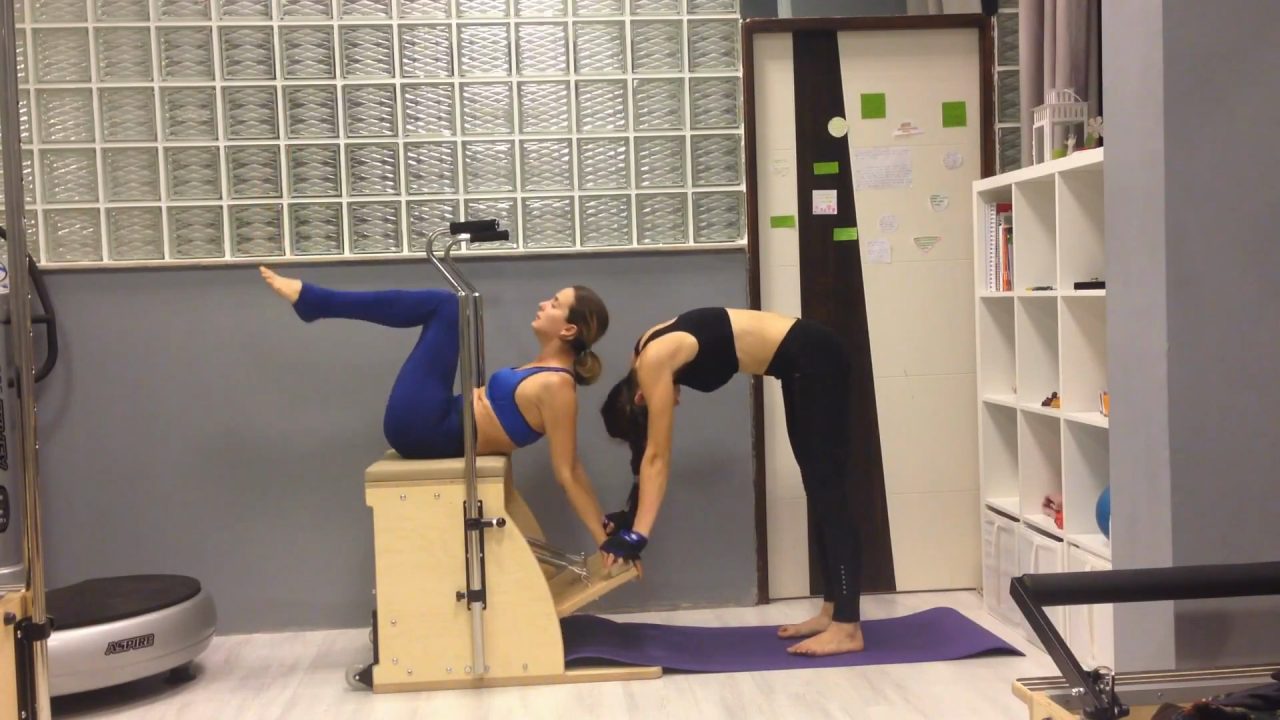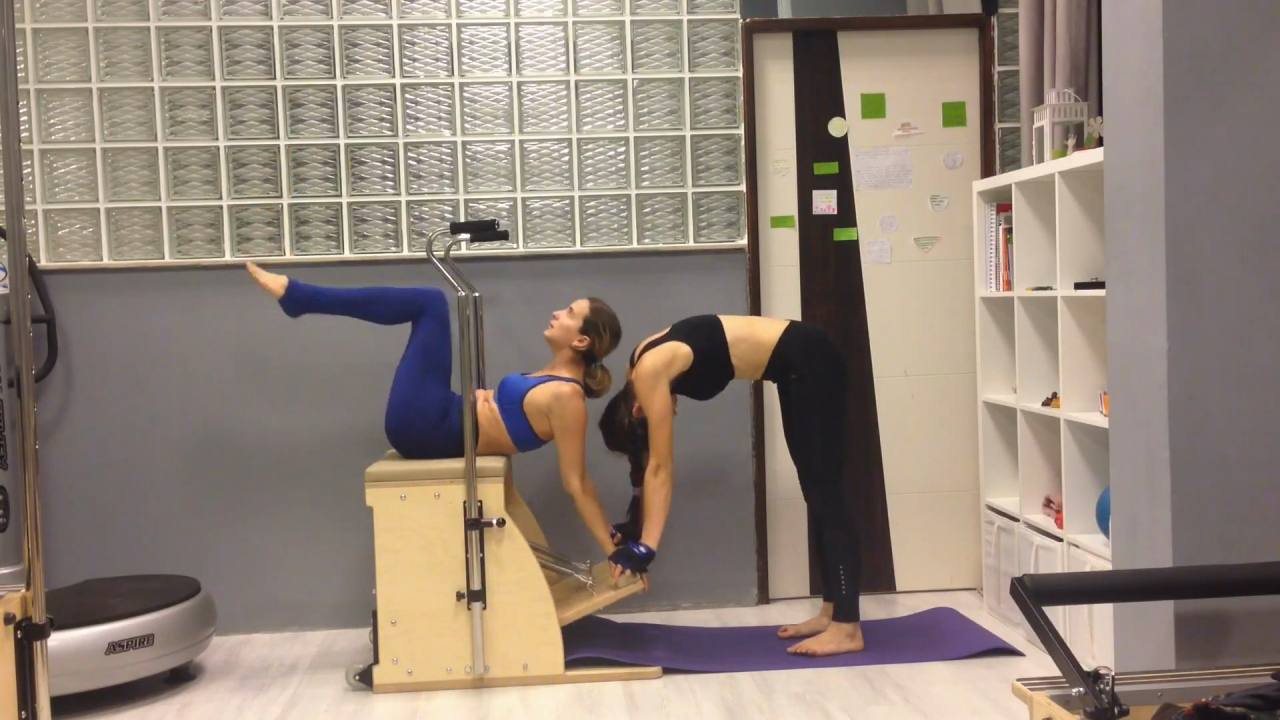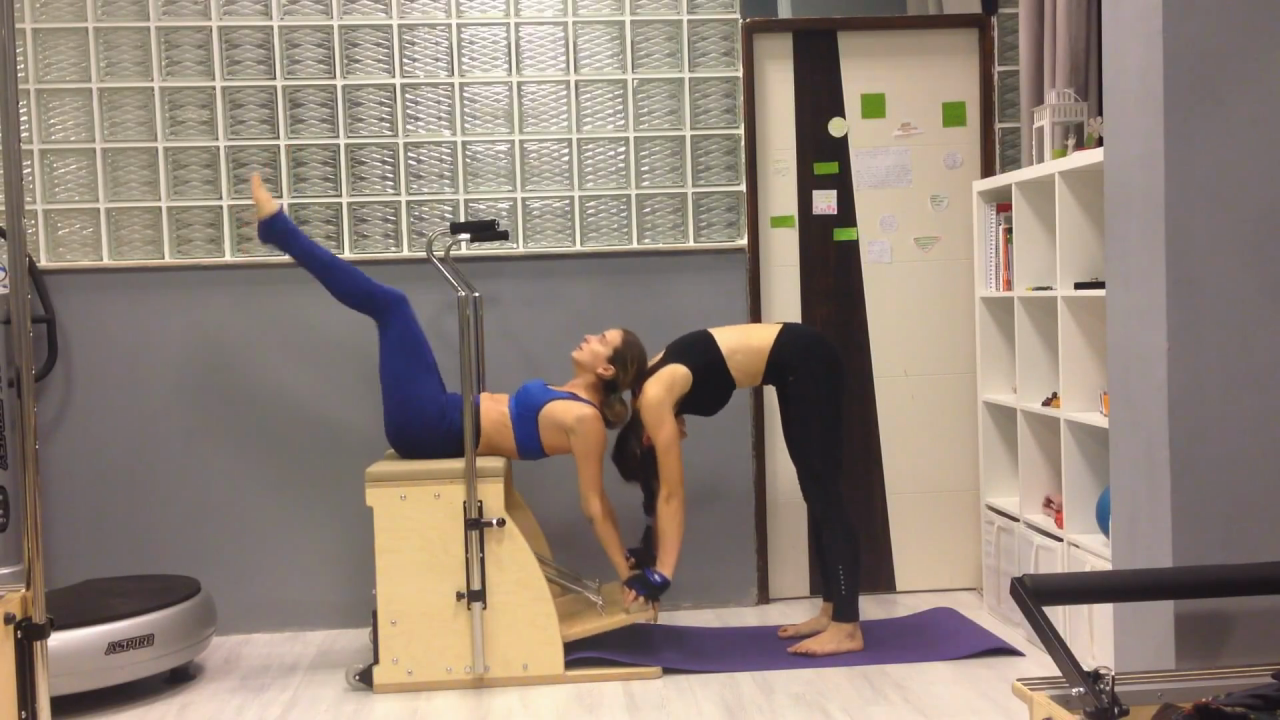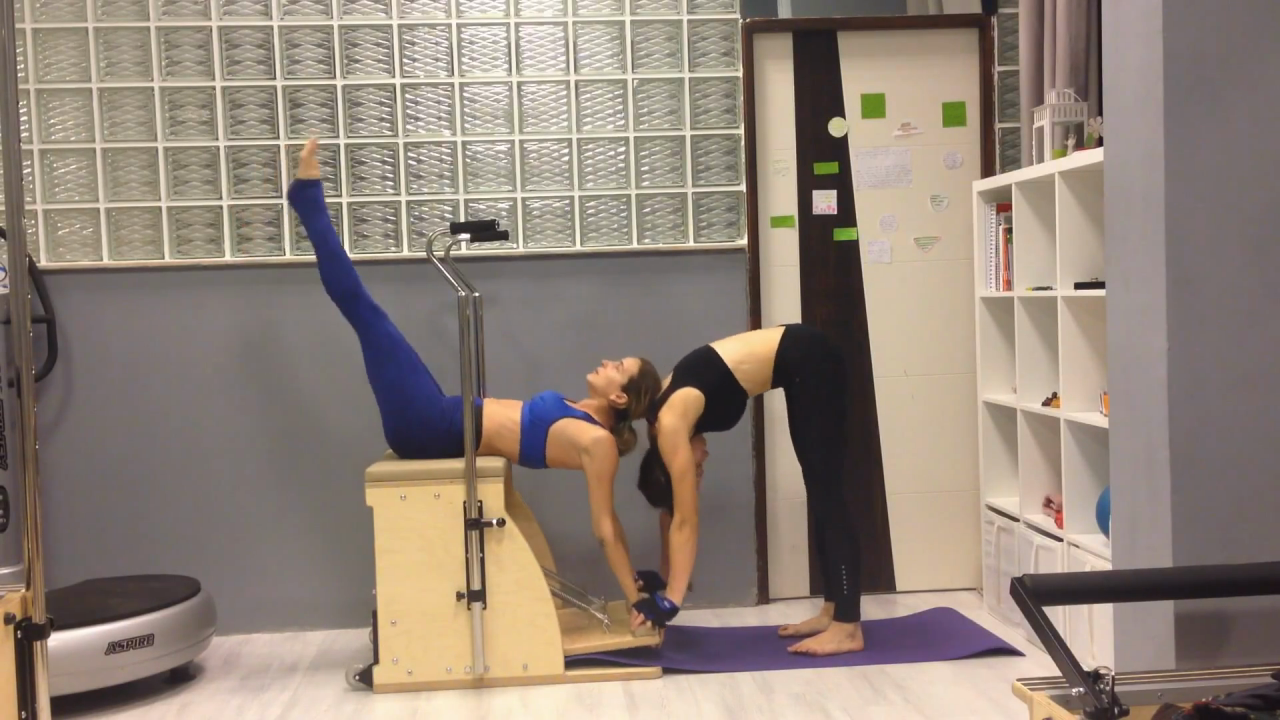
dt=0.3s
person 1, frame 1
left shoulder: (556, 387)
right shoulder: (546, 371)
left elbow: (569, 473)
left wrist: (606, 541)
left hip: (422, 430)
right hip: (433, 428)
left knee: (444, 306)
right knee: (442, 305)
left ankle: (310, 297)
right ankle: (311, 298)
person 1, frame 2
left shoulder: (567, 397)
right shoulder: (554, 378)
left elbow: (577, 483)
left wrist: (613, 551)
left hip: (426, 432)
right hip: (435, 427)
left knee: (430, 305)
right knee: (430, 304)
left ankle: (294, 292)
right ankle: (295, 293)
person 1, frame 3
left shoulder: (586, 420)
right shoulder: (573, 402)
left elbow: (595, 506)
left wrist: (628, 576)
left hip: (430, 431)
right hip: (440, 421)
left knee: (393, 305)
right knee: (390, 306)
left ankle: (278, 226)
right ankle: (279, 227)
person 1, frame 4
left shoulder: (597, 440)
right shoulder: (583, 418)
left elbow: (606, 529)
left wrist: (636, 598)
left hip: (431, 430)
right hip: (443, 423)
left knee: (367, 315)
right knee: (367, 314)
left ankle: (309, 195)
person 2, frame 1
left shoulder: (654, 361)
right shoulder: (648, 354)
left elbow: (657, 457)
right elbow: (653, 453)
left wrist: (637, 534)
right wrist: (632, 514)
left hip: (816, 360)
right hip: (803, 364)
left knee: (827, 493)
right knee: (820, 493)
left ankle: (847, 629)
right ankle: (833, 613)
person 2, frame 2
left shoulder: (650, 373)
right shoulder: (644, 364)
left elbow: (660, 468)
right elbow: (653, 464)
left wrist: (645, 546)
right wrist: (636, 525)
left hip: (811, 362)
right hip: (799, 365)
left knee: (824, 494)
right knee: (817, 493)
left ankle: (847, 628)
right ankle: (832, 613)
person 2, frame 3
left shoulder: (654, 400)
right shoulder: (651, 393)
left elbow: (671, 496)
right elbow: (663, 491)
left wrist: (660, 574)
right wrist: (651, 550)
left hip: (808, 361)
right hip: (796, 363)
left knee: (823, 494)
right knee: (816, 493)
left ankle: (847, 628)
right ankle: (831, 612)
person 2, frame 4
left shoulder: (671, 426)
right shoulder: (664, 419)
left elbow: (685, 521)
right elbow: (674, 515)
left wrist: (670, 600)
right wrist: (663, 583)
left hip: (811, 362)
right hip: (801, 363)
left knee: (825, 495)
right knee: (820, 494)
left ankle: (848, 628)
right ankle: (834, 612)
